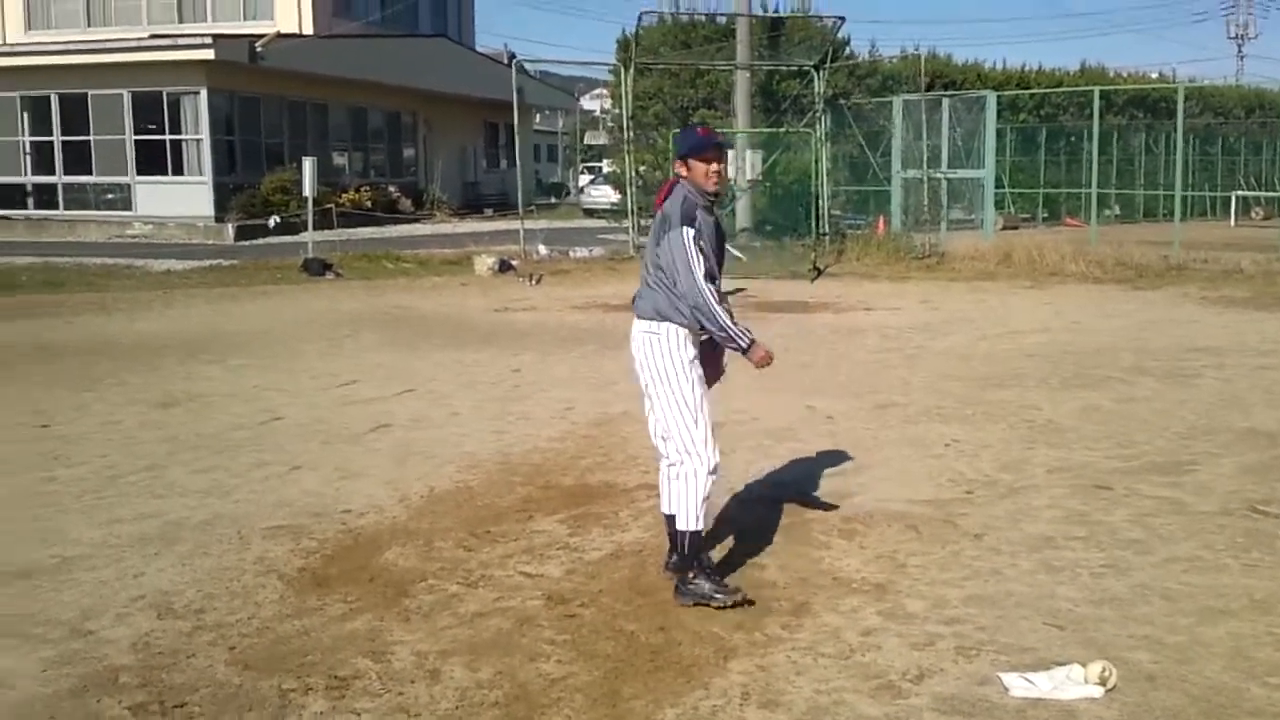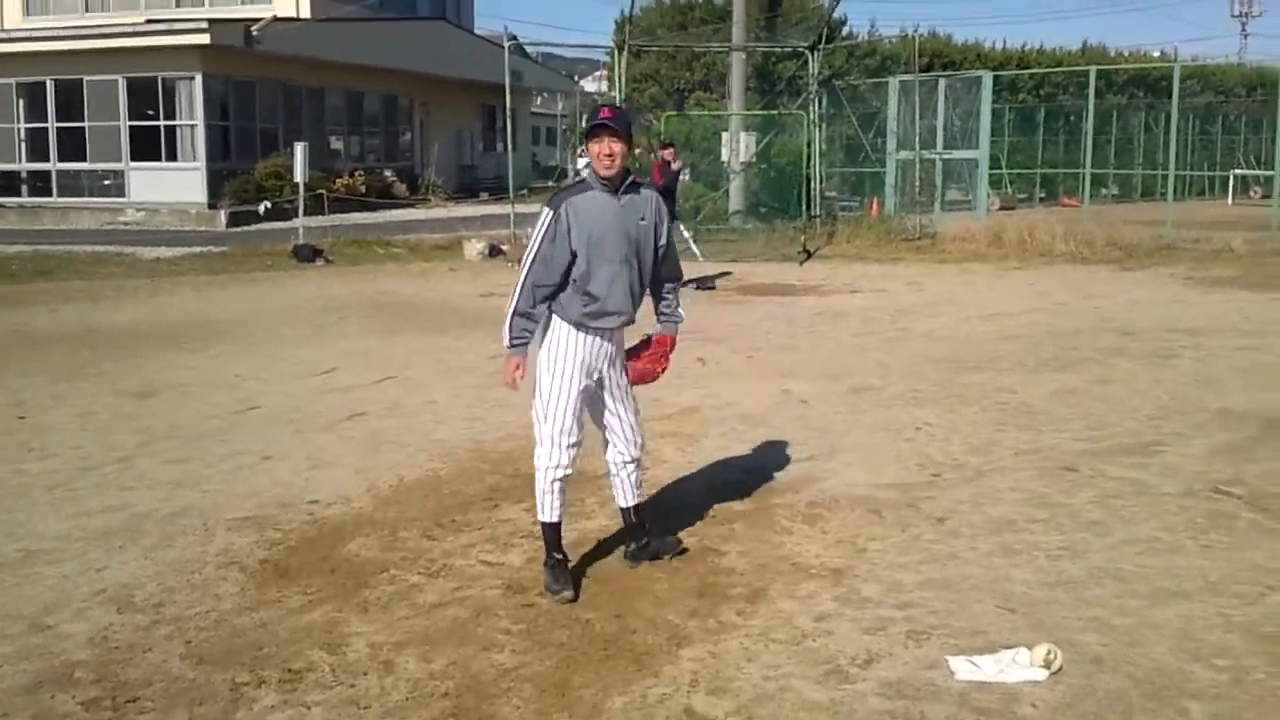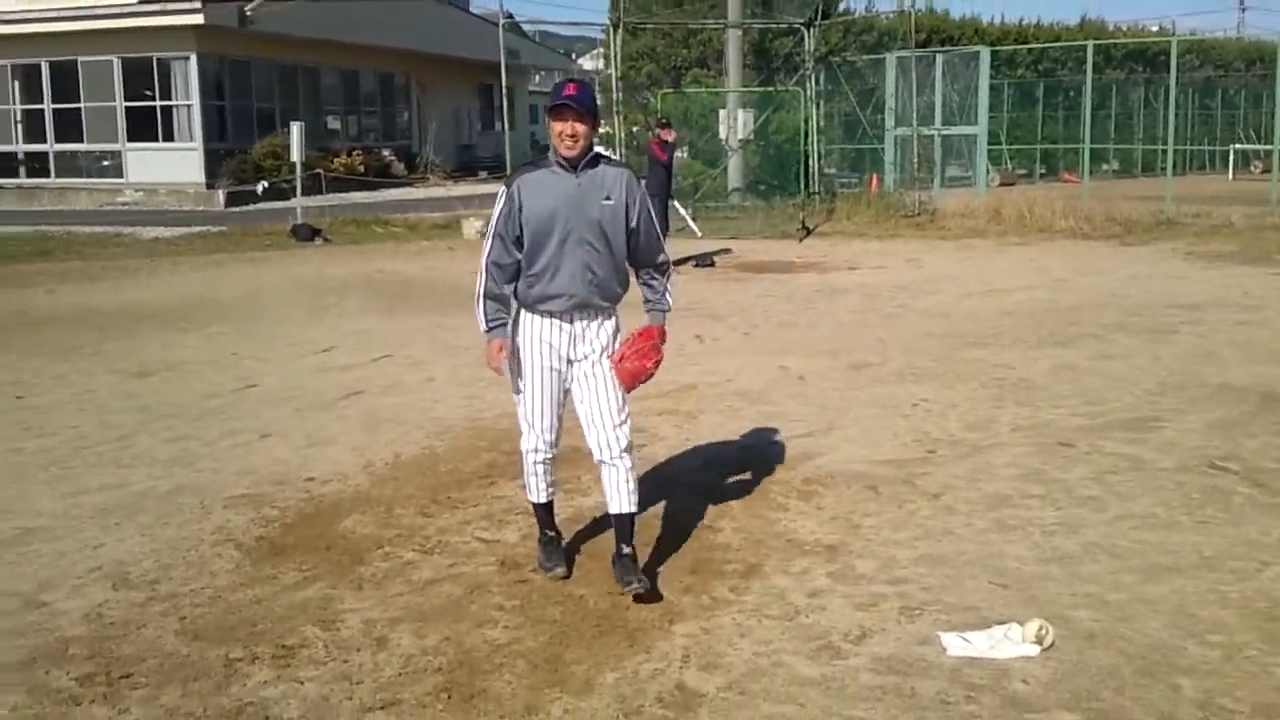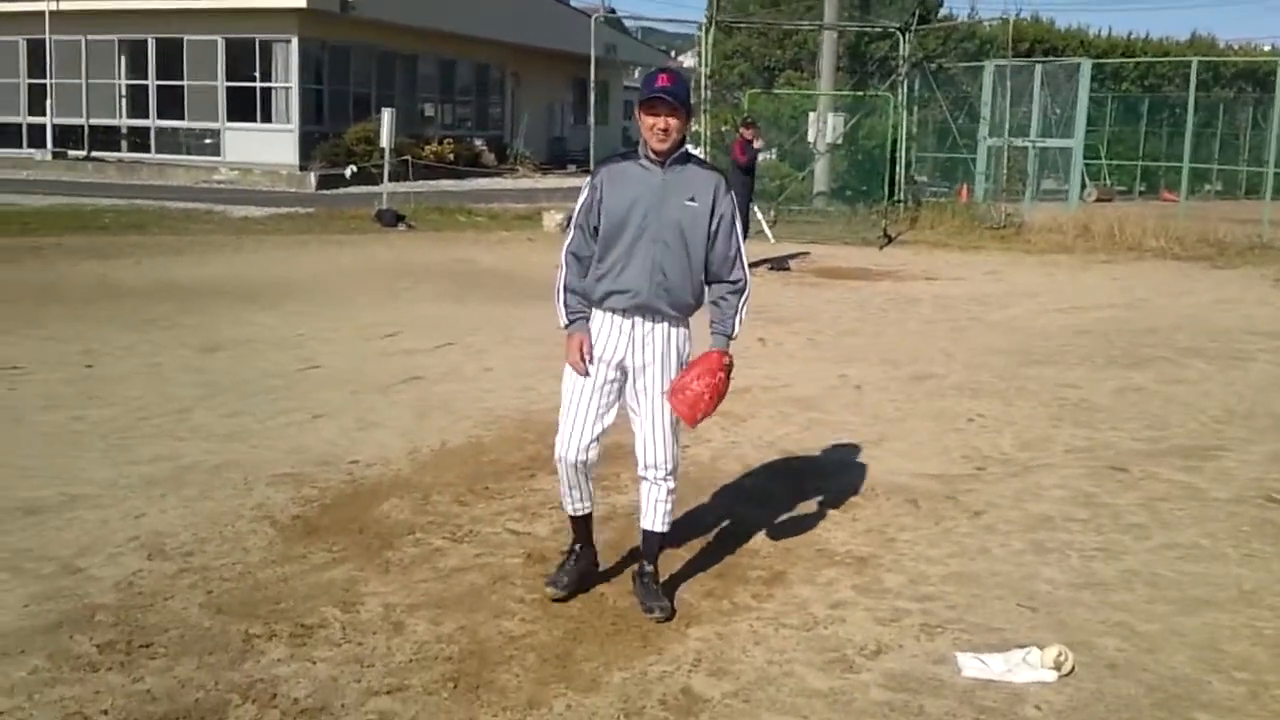
dt=0.5s
person 1, frame 1
left shoulder: (704, 211)
right shoulder: (685, 216)
right elbow: (697, 292)
left wrist: (725, 339)
right wrist: (744, 341)
left hip: (678, 341)
right hip: (666, 340)
left knee: (679, 454)
right knee: (697, 456)
left ankle: (682, 549)
right ankle: (689, 571)
person 1, frame 2
left shoulder: (649, 203)
right shoulder: (567, 206)
left elbow: (664, 270)
right elbow: (535, 277)
left wrist: (669, 322)
right wrist: (517, 344)
left hip: (612, 340)
right hip: (568, 338)
left knee: (625, 445)
right knee: (556, 454)
left ankle: (637, 537)
right ankle: (554, 558)
person 1, frame 3
left shoulder: (621, 181)
right shoulder: (524, 184)
left elbow: (650, 254)
right elbow: (499, 259)
left wrist: (656, 314)
right wrist: (496, 328)
left hip: (598, 328)
right hip: (538, 328)
left knee: (613, 442)
right knee: (538, 442)
left ankle: (624, 554)
right ankle: (548, 534)
person 1, frame 4
left shoulder: (710, 185)
right shoulder: (609, 176)
left elbow: (728, 270)
right elbow: (576, 254)
left wrist: (721, 340)
right wrist: (575, 322)
left hip: (665, 336)
right hip: (603, 327)
left knee: (658, 462)
right knee: (572, 447)
left ankle: (647, 571)
right ankle: (581, 547)
